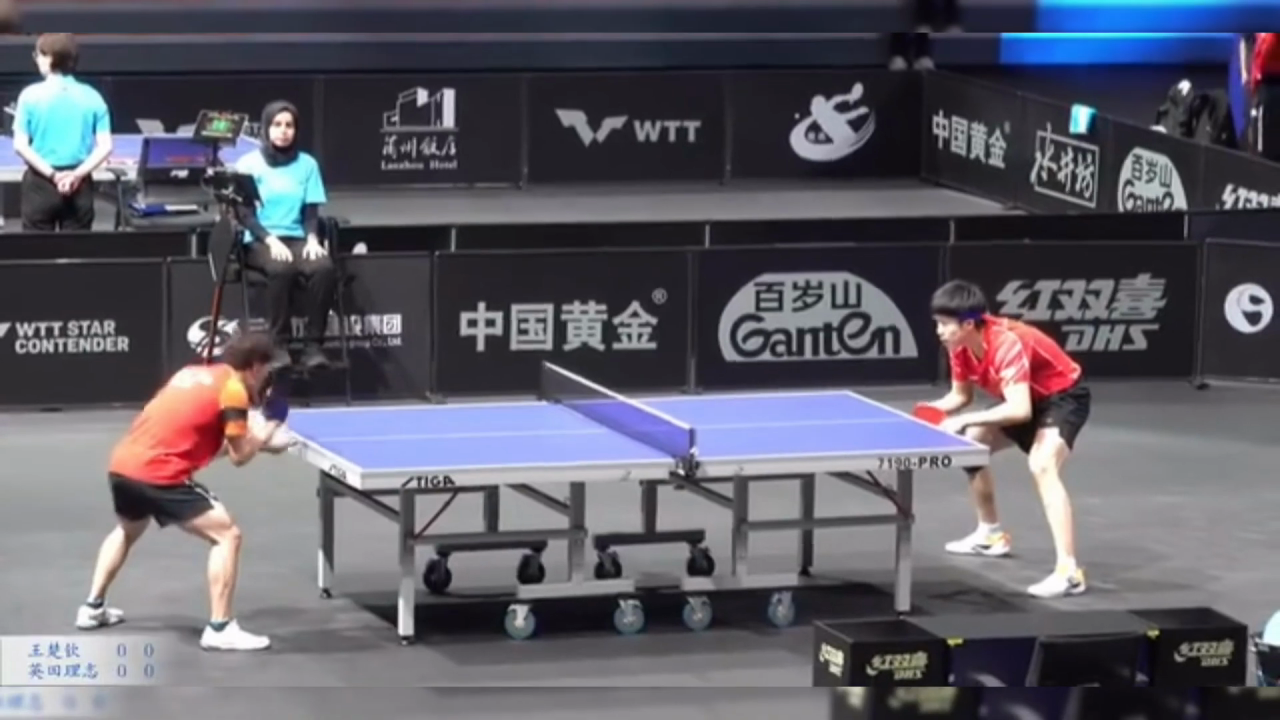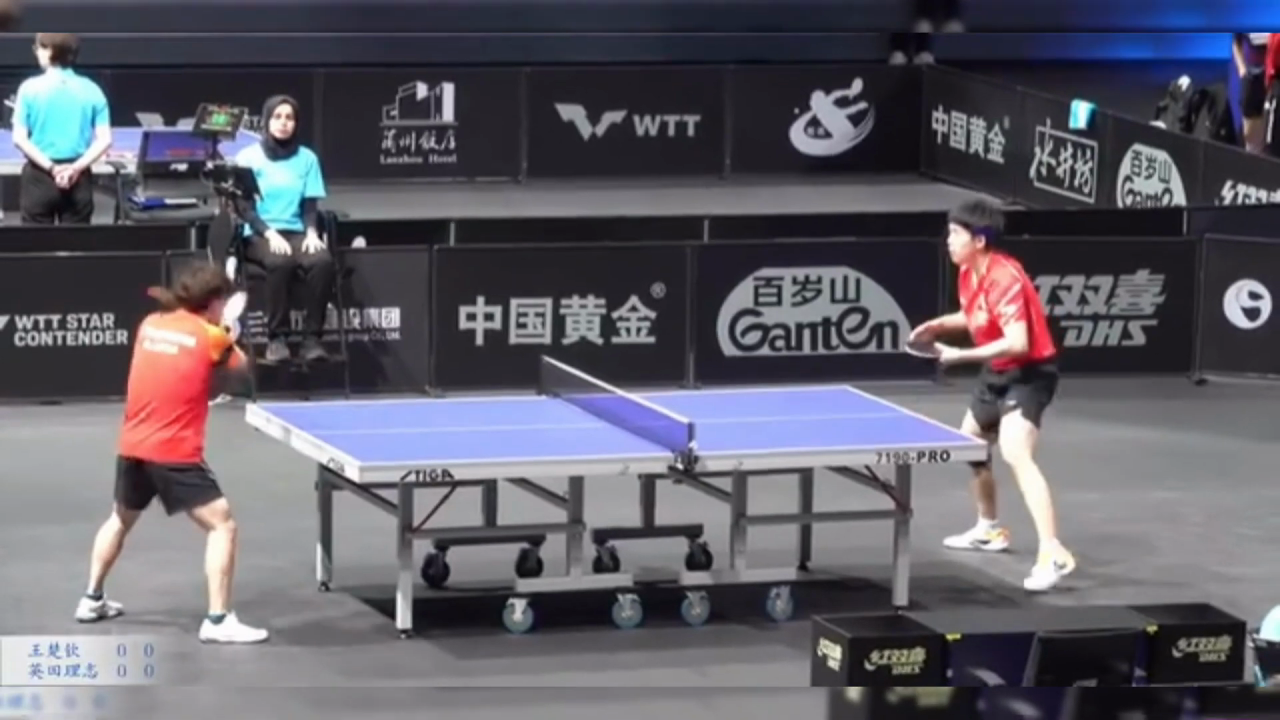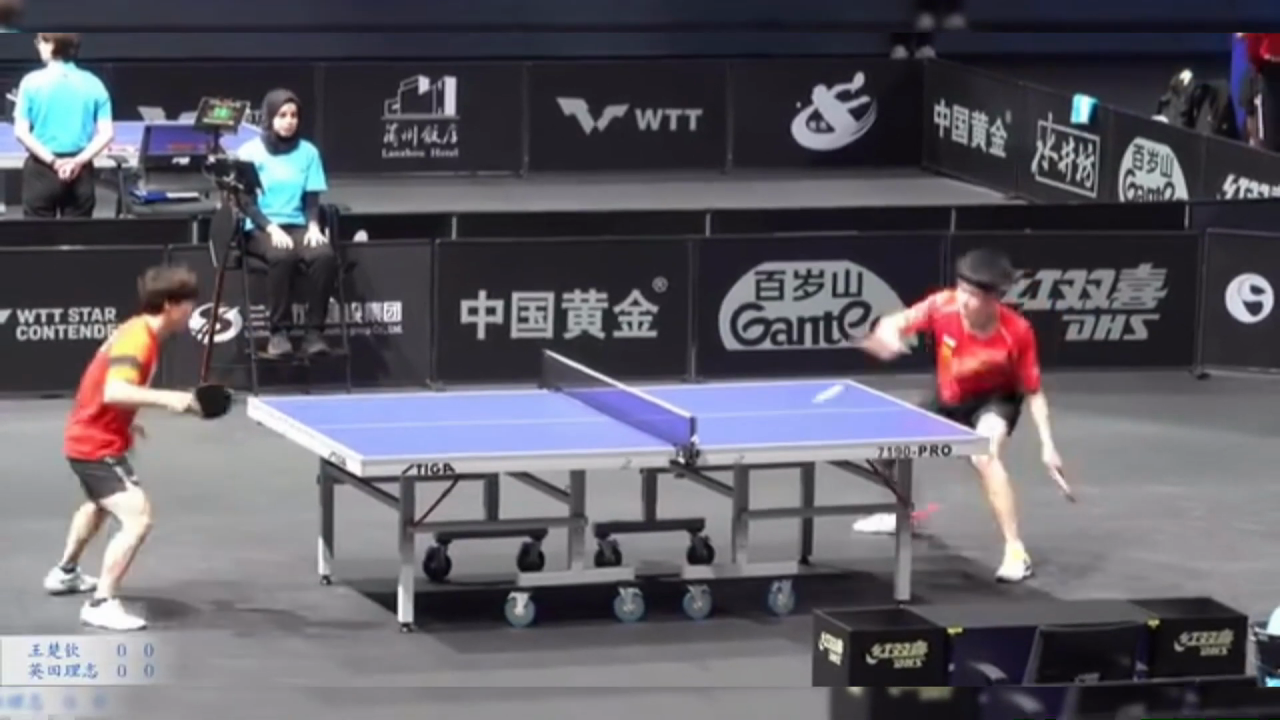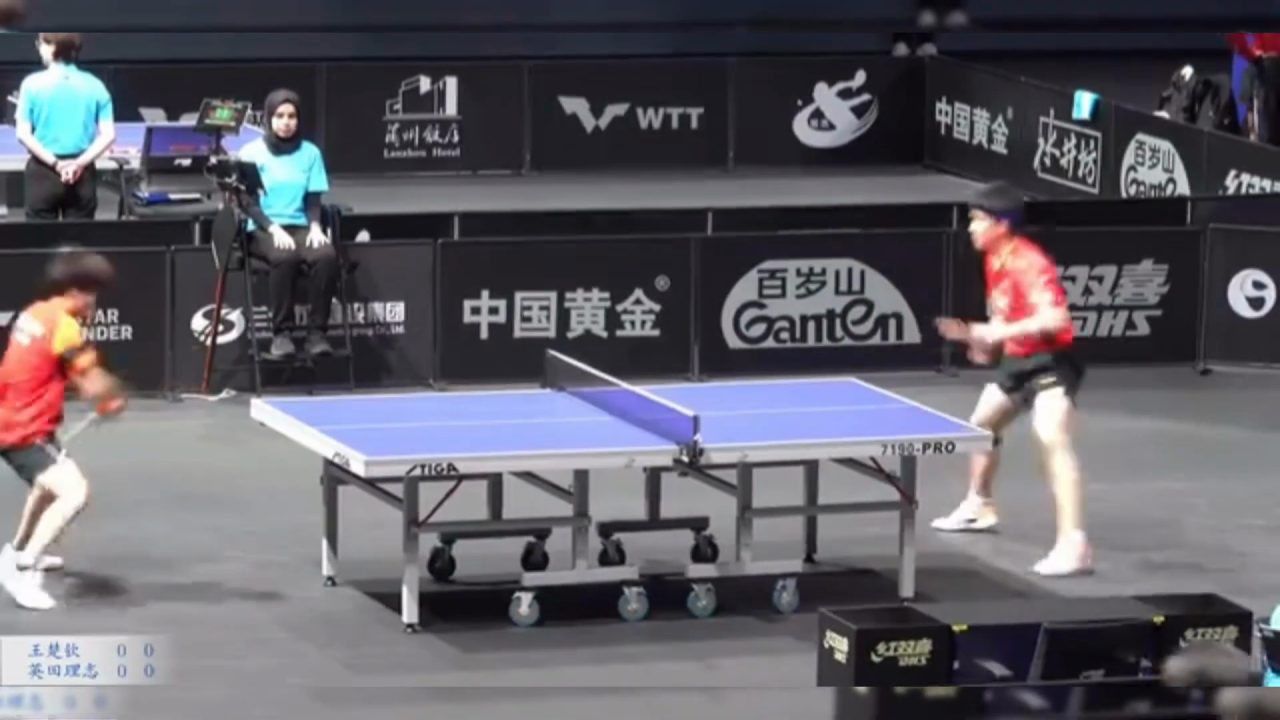
dt=0.7s
person 1, frame 1
left shoulder: (1007, 343)
right shoulder: (961, 345)
left elbow: (1019, 410)
right elbow: (961, 395)
left wrist: (964, 420)
right wrist: (931, 410)
left hip: (1063, 397)
right hip: (1027, 400)
left knee: (1041, 466)
left ankle: (1068, 571)
right ankle: (991, 534)
person 1, frame 2
left shoulder: (1004, 277)
right shoulder: (969, 272)
left elbow: (1017, 343)
left wrist: (962, 355)
right wrist: (939, 325)
left hip: (1030, 374)
right hip: (997, 373)
left knee: (1015, 455)
left ankle: (1054, 555)
right ankle: (989, 529)
person 1, frame 3
left shoulder: (1017, 332)
right shoulder: (943, 306)
left elbow: (1033, 392)
right elbow: (896, 323)
left wrist: (1047, 445)
right wrist: (887, 338)
left hip: (993, 401)
right hip: (948, 399)
left knee: (984, 458)
left ankle: (1015, 551)
person 1, frame 4
left shoulder: (1028, 263)
right shoulder: (994, 258)
left elbow: (1055, 319)
left wrist: (996, 334)
right wrist: (981, 336)
left hip: (1054, 361)
right hip: (1019, 359)
left knee: (1050, 438)
right knee: (982, 423)
left ankle: (1072, 543)
right ankle: (978, 506)
person 2, frame 1
left shoulder: (194, 373)
right shoulder: (233, 391)
right elbow: (239, 456)
left wrist: (253, 440)
right wrist: (265, 433)
left hip: (121, 465)
right hip: (158, 475)
left knee: (127, 531)
right knee: (227, 536)
left ankle: (92, 608)
right ankle: (219, 629)
person 2, frame 2
left shoulder: (149, 324)
right shoulder: (211, 335)
right elbow: (239, 365)
left hip: (133, 447)
right hip: (177, 454)
left knee: (121, 521)
right knee: (222, 526)
left ankle: (92, 601)
right ankle: (218, 620)
person 2, frame 3
left shoulder: (140, 333)
right shoulder: (137, 340)
right elbow: (114, 393)
left wrist: (134, 416)
right wrist: (167, 399)
left hip: (89, 438)
right hip: (96, 445)
left knee: (100, 504)
right knee: (138, 520)
left ankle: (65, 572)
right ankle: (101, 604)
person 2, frame 4
left shoulder: (36, 314)
right shoulder: (64, 328)
right elbow: (94, 387)
right wrist: (113, 400)
left knee: (50, 486)
right knee: (74, 494)
person 3, frame 1
left shoulder: (307, 164)
right shoulder: (248, 163)
left elbow: (311, 210)
right elbow: (244, 213)
left wrist: (312, 239)
right wrist: (270, 240)
left hip: (296, 239)
right hip: (260, 241)
left knee: (323, 269)
right knee: (281, 269)
left ankle: (313, 344)
right ankle: (278, 343)
person 3, frame 2
left shoulder: (307, 158)
right shoulder: (248, 157)
left elbow: (310, 204)
right elbow: (243, 206)
left wrist: (311, 232)
right wrist: (270, 233)
left hip: (296, 232)
right hip: (259, 234)
left knee: (322, 261)
right knee: (281, 262)
left ankle: (312, 337)
right ankle: (276, 337)
person 3, frame 3
left shoulder: (308, 152)
right shoulder: (249, 151)
left elbow: (312, 198)
right elbow: (246, 201)
left wrist: (313, 226)
right wrist: (271, 228)
left hip: (297, 226)
right hip: (261, 228)
left knee: (324, 256)
right knee: (283, 256)
left ankle: (313, 331)
right ankle: (278, 331)
person 3, frame 4
left shoulder: (310, 152)
right shoulder: (251, 152)
left elbow: (313, 199)
right elbow: (248, 203)
left wrist: (315, 227)
right wrist: (274, 228)
left hip: (300, 227)
right hip: (263, 230)
left knee: (326, 256)
right knee: (285, 257)
left ankle: (316, 332)
right ankle: (281, 332)
person 4, frame 1
left shoulder: (31, 95)
right shoulder: (92, 96)
left elbow: (20, 146)
right elbow: (105, 146)
left wrist: (52, 175)
right wrist: (77, 175)
left hip: (40, 184)
right hip: (79, 185)
person 4, frame 2
left shoulder: (30, 88)
right shoulder: (91, 90)
left elbow: (19, 138)
right elbow: (105, 140)
left wrist: (51, 168)
right wrist: (76, 168)
left hip: (39, 177)
right hip: (78, 178)
person 4, frame 3
left shoulder: (32, 82)
right shoulder: (93, 83)
left elbow: (21, 132)
right elbow: (106, 133)
left wrist: (52, 161)
right wrist: (78, 161)
left hip: (41, 170)
right hip: (80, 171)
person 4, frame 4
left shoulder: (33, 84)
right shoulder: (94, 85)
left elbow: (23, 134)
right elbow: (108, 135)
left wrist: (54, 163)
right wrist: (80, 163)
left hip: (43, 172)
right hip: (82, 173)
